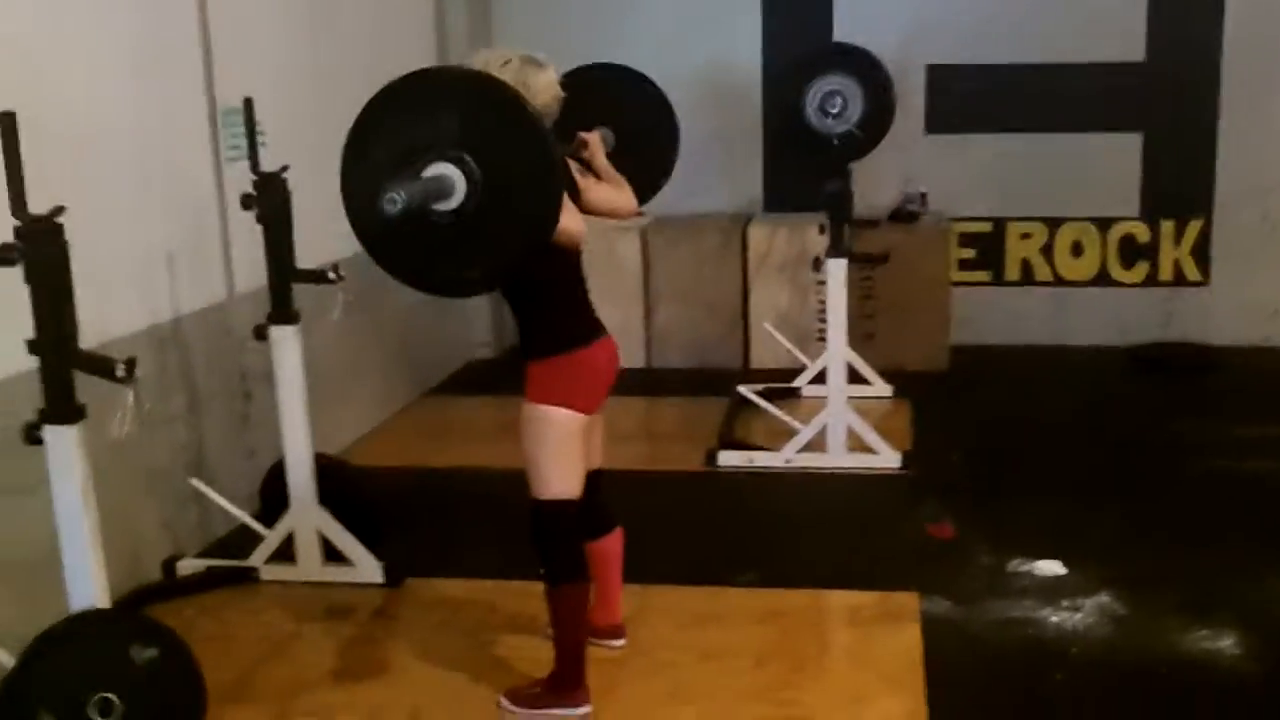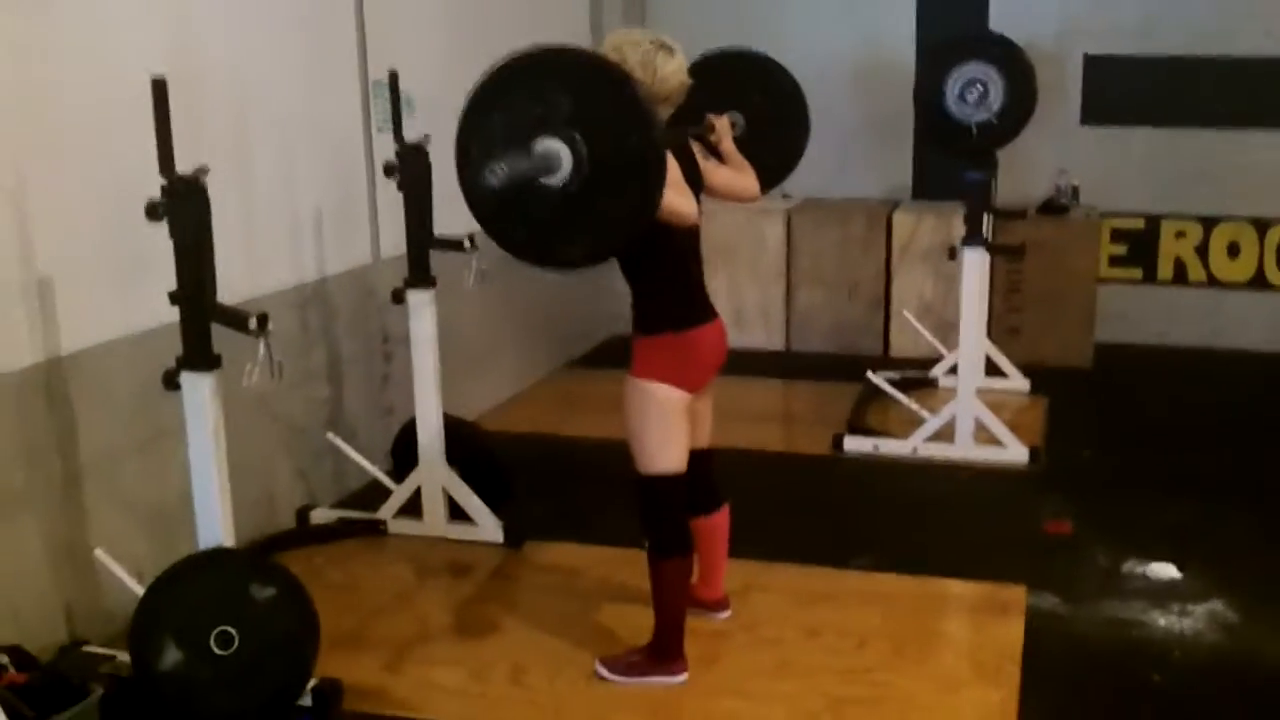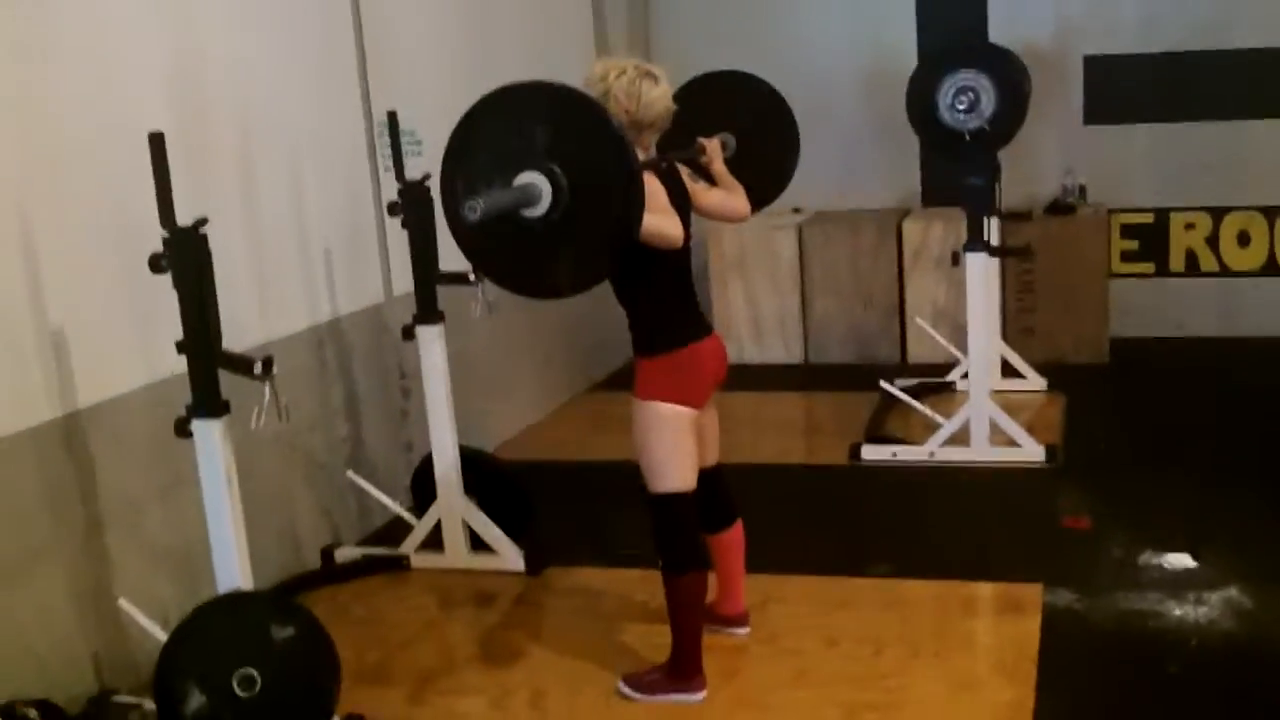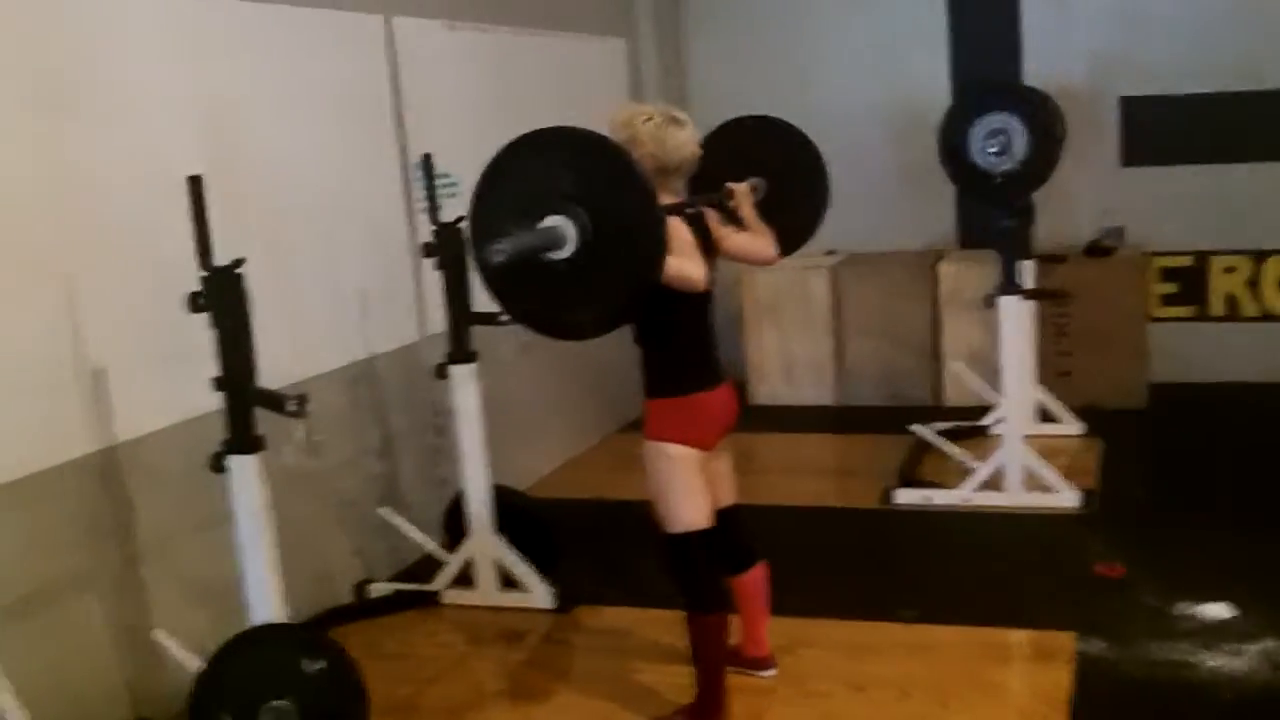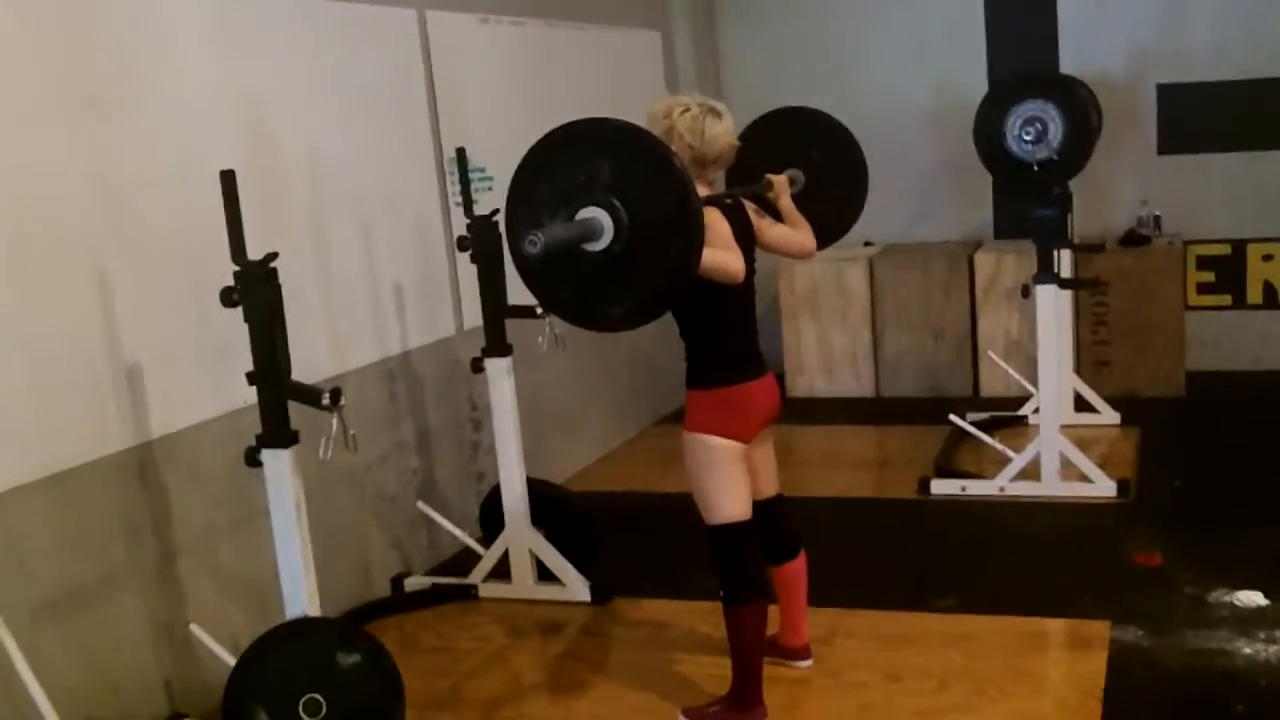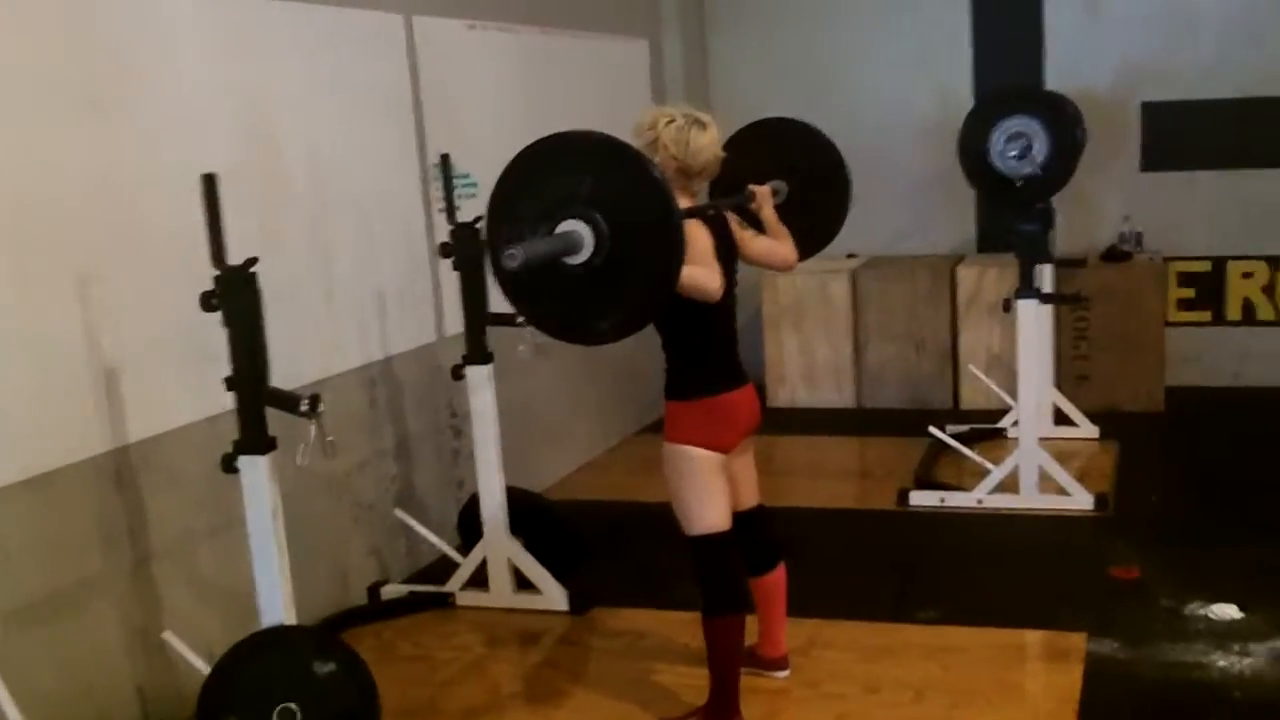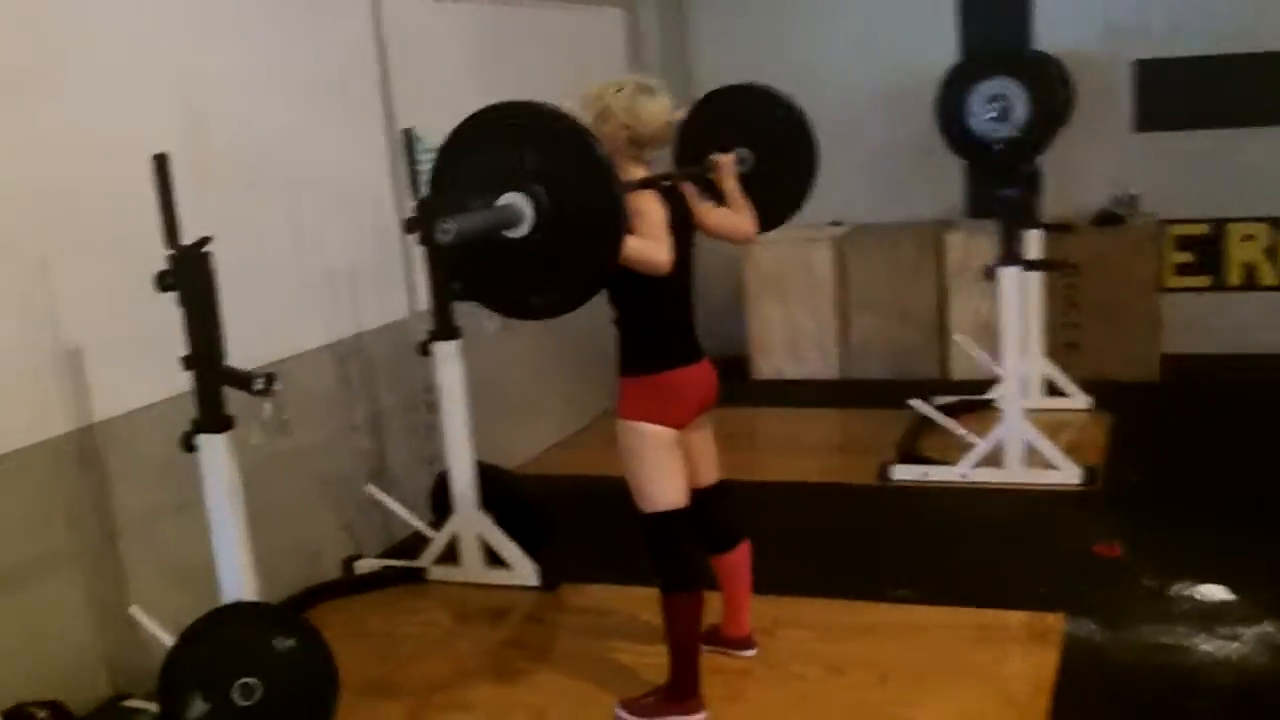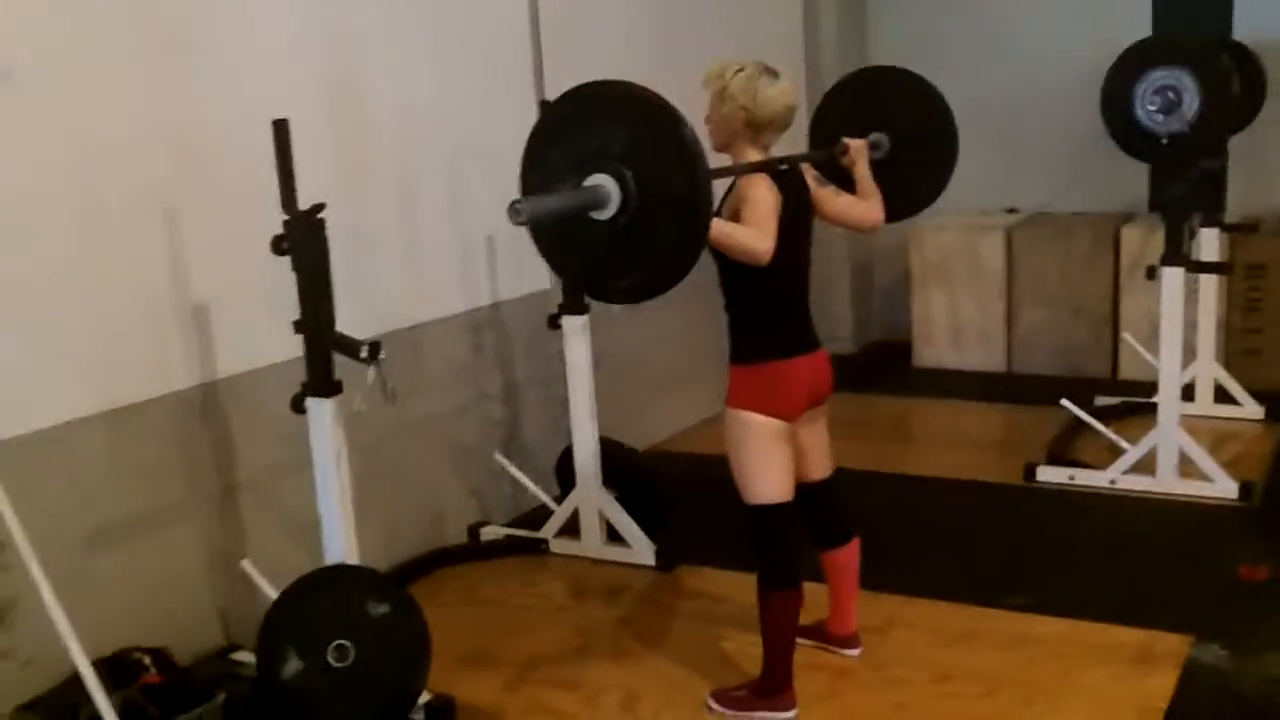
dt=0.4s
person 1, frame 1
right shoulder: (557, 166)
left elbow: (571, 230)
right elbow: (626, 202)
right wrist: (598, 156)
left hip: (561, 366)
right hip: (590, 350)
left knee: (555, 522)
right knee: (587, 498)
right ankle: (606, 618)
person 1, frame 2
right shoulder: (682, 148)
left elbow: (683, 209)
right elbow: (748, 188)
right wrist: (724, 140)
left hip: (668, 344)
right hip: (702, 330)
left knee: (661, 497)
right knee: (696, 475)
left ankle: (666, 653)
right ankle: (710, 590)
person 1, frame 3
right shoulder: (671, 171)
left elbow: (669, 232)
right elbow: (739, 207)
right wrist: (716, 161)
left hip: (668, 364)
right hip: (700, 349)
left knee: (673, 514)
right knee: (708, 489)
left ankle: (684, 671)
right ankle: (731, 605)
person 1, frame 4
left shoulder: (656, 225)
right shoulder: (698, 217)
left elbow: (693, 275)
right elbow: (765, 251)
right wrist: (744, 207)
left hip: (678, 408)
right hip: (712, 393)
left knee: (693, 555)
right knee: (726, 530)
right ankle: (756, 648)
person 1, frame 5
left shoulder: (697, 216)
right shoulder: (737, 208)
left elbow: (731, 268)
right elbow: (804, 243)
right wrist: (782, 196)
left hip: (719, 399)
right hip: (756, 385)
left knee: (733, 547)
right knee: (770, 518)
right ankle: (793, 639)
person 1, frame 6
left shoulder: (681, 228)
right shoulder: (720, 220)
left elbow: (708, 284)
right elbow: (785, 256)
right wrist: (765, 209)
left hip: (698, 411)
right hip: (735, 397)
left knee: (714, 557)
right knee: (751, 529)
right ankle: (771, 649)
person 1, frame 7
left shoulder: (638, 200)
right shoulder: (678, 191)
left elbow: (657, 257)
right elbow: (745, 228)
right wrist: (727, 178)
left hip: (654, 387)
right hip: (693, 372)
left knee: (670, 535)
right knee: (711, 507)
right ankle: (737, 629)
person 1, frame 8
left shoulder: (753, 187)
right shoulder: (799, 176)
left elbow: (758, 247)
right elbow: (871, 214)
right wrist: (860, 163)
left hip: (765, 378)
right hip: (808, 363)
left knee: (773, 529)
right knee: (822, 500)
right ankle: (842, 626)
